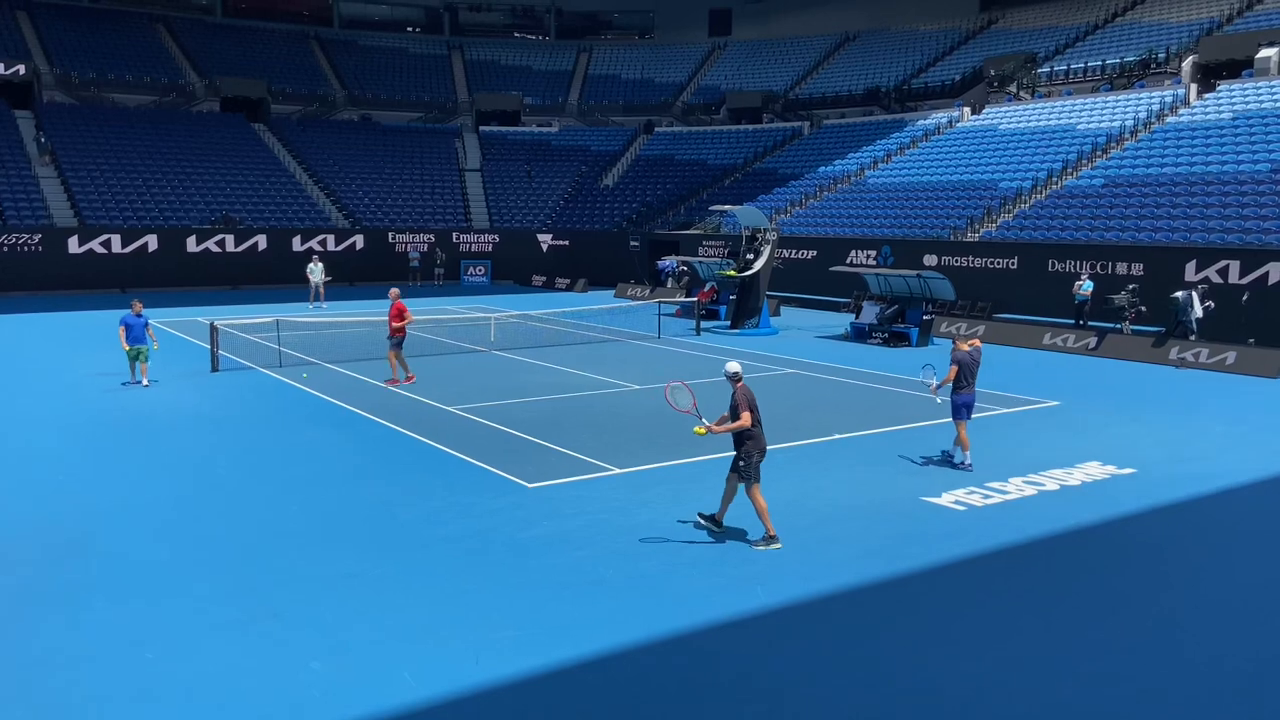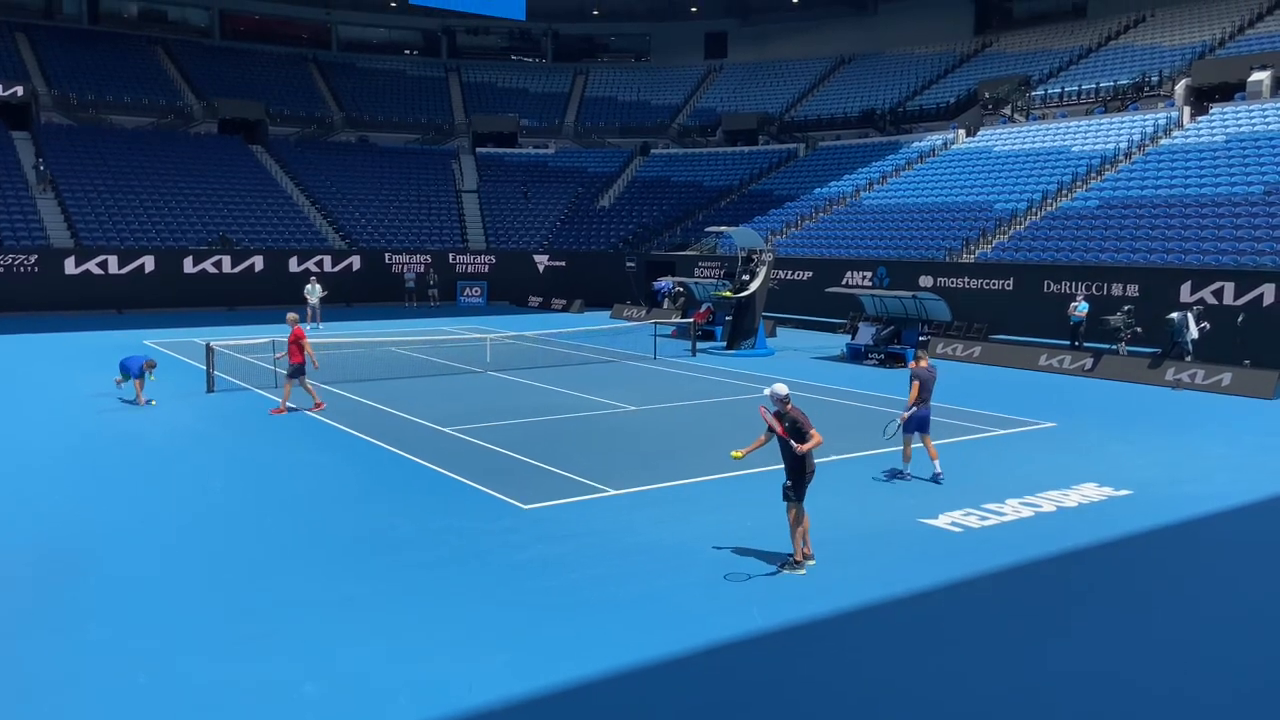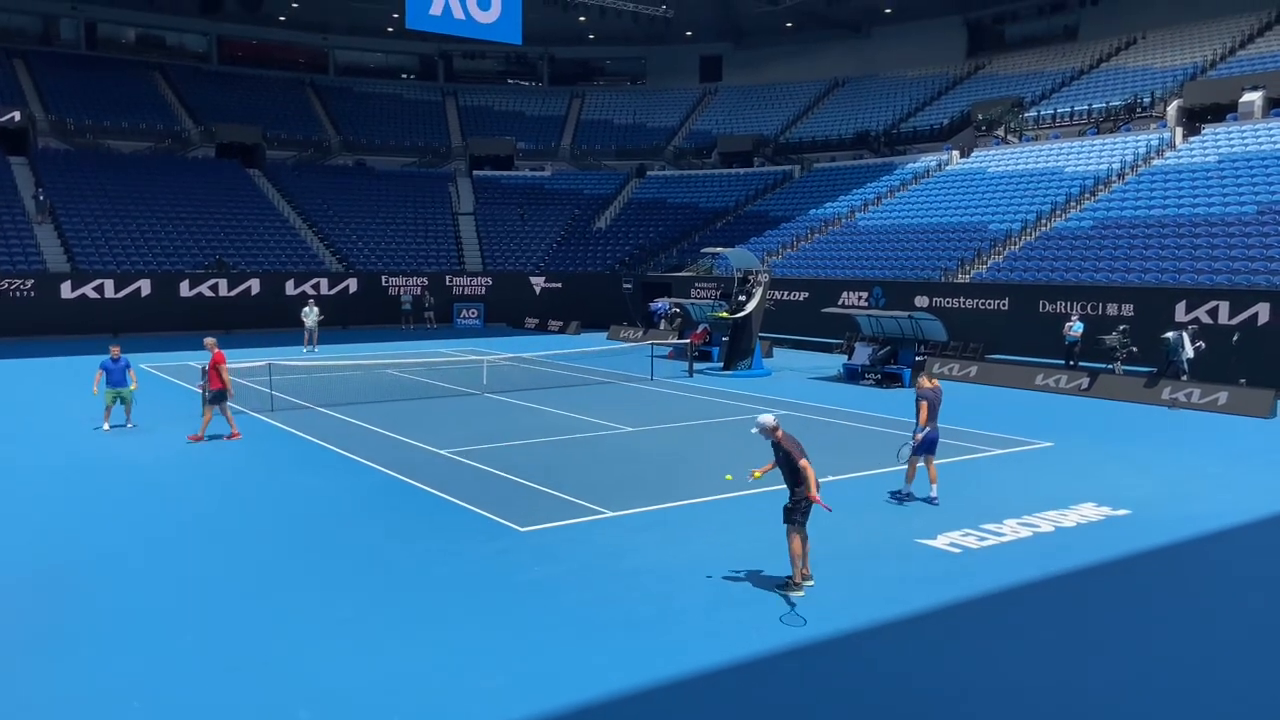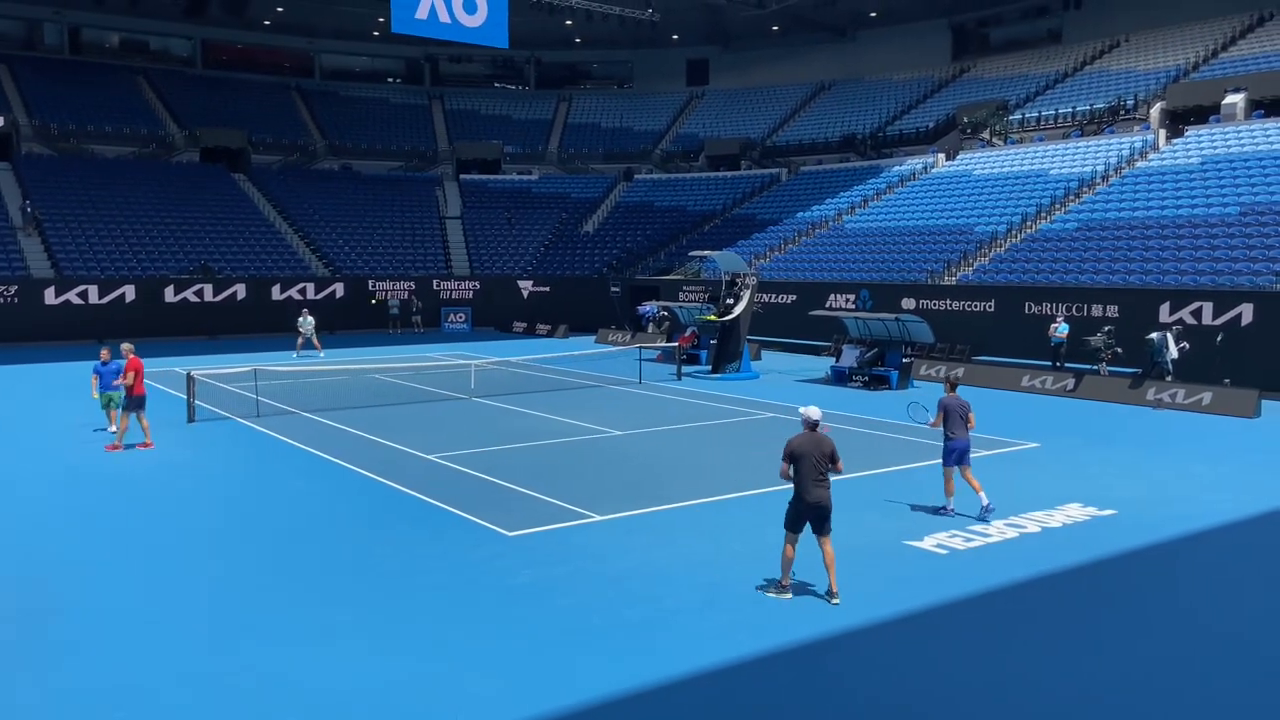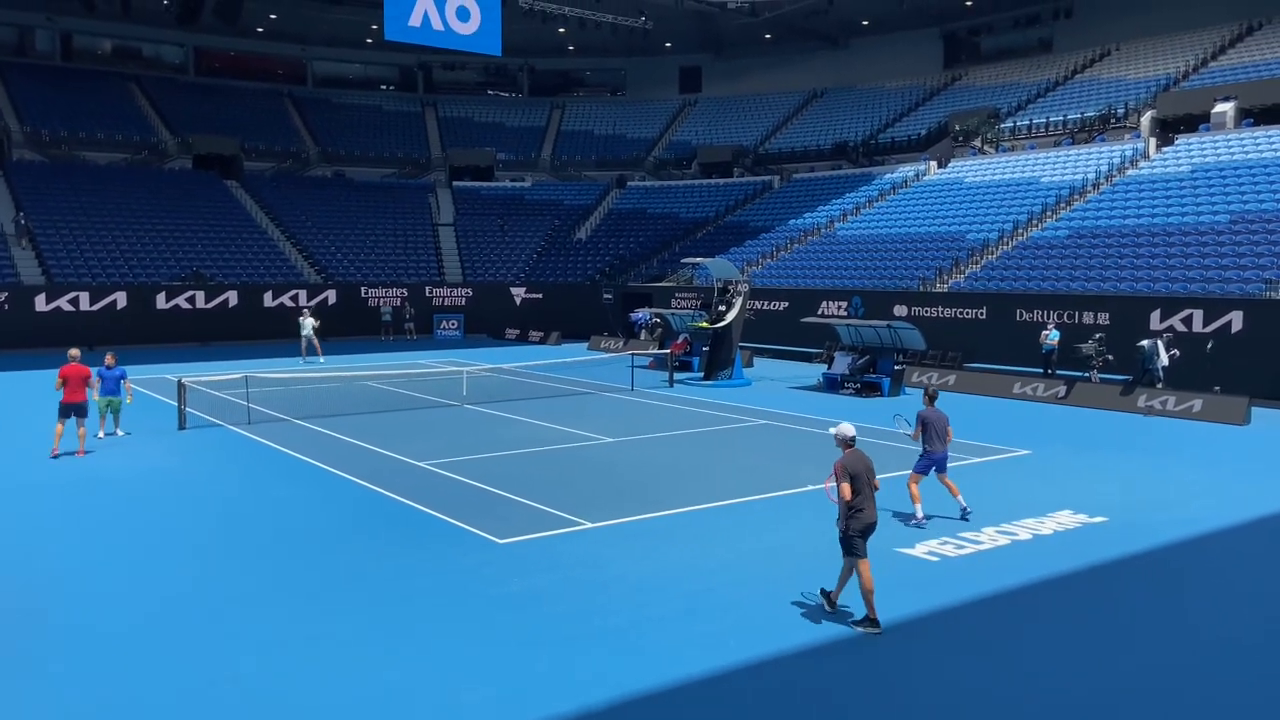
dt=1s
person 1, frame 1
left shoulder: (740, 395)
right shoulder: (739, 392)
left elbow: (746, 421)
right elbow: (730, 415)
left wrist: (719, 429)
right wrist: (712, 426)
left hip: (751, 449)
right hip: (746, 447)
left knee: (753, 492)
right knee: (731, 481)
left ankle: (771, 536)
right ankle: (717, 520)
person 1, frame 2
left shoulder: (796, 417)
right shoulder: (777, 416)
left elbow: (818, 438)
right elbow: (766, 437)
left wrist: (805, 447)
right wrist: (746, 451)
left hip: (801, 471)
right hip: (793, 470)
left knee: (793, 513)
right knee: (798, 510)
left ankle: (797, 562)
right ankle: (807, 552)
person 1, frame 3
left shoulder: (786, 445)
right shoulder: (776, 442)
left elbow: (806, 467)
left wrist: (813, 491)
right wrist: (763, 470)
left hip: (803, 492)
right hip: (800, 491)
left knee: (793, 534)
right knee: (800, 530)
left ankle: (796, 584)
right ankle: (806, 574)
person 1, frame 4
left shoulder: (793, 443)
right shoulder: (828, 442)
left elbow: (783, 474)
right elbow: (839, 469)
left hip: (802, 500)
right hip: (824, 500)
left knee: (790, 541)
right knee: (825, 543)
left ankle: (784, 585)
right ankle: (833, 591)
person 1, frame 5
left shoulder: (842, 464)
right shoulder: (864, 457)
left elbow: (845, 497)
right elbow: (876, 486)
left wrist: (841, 518)
left hip: (855, 521)
right hip: (871, 518)
left knee: (862, 569)
right knee: (849, 560)
left ankle: (872, 619)
right ankle: (832, 598)
